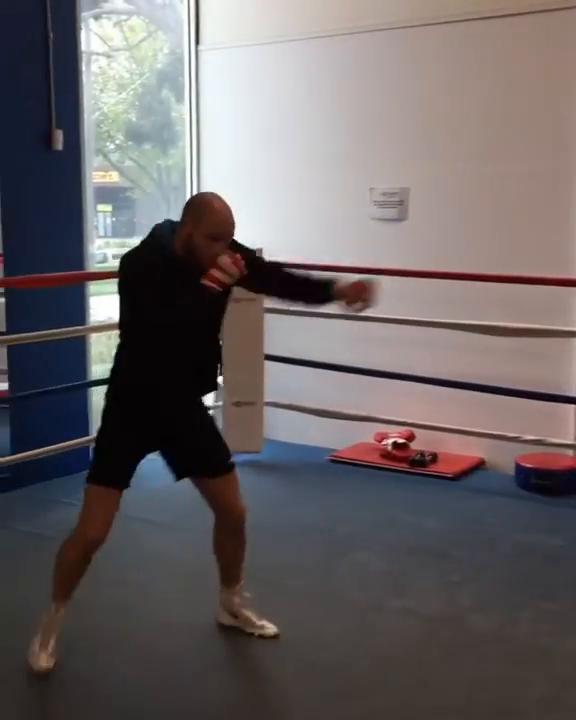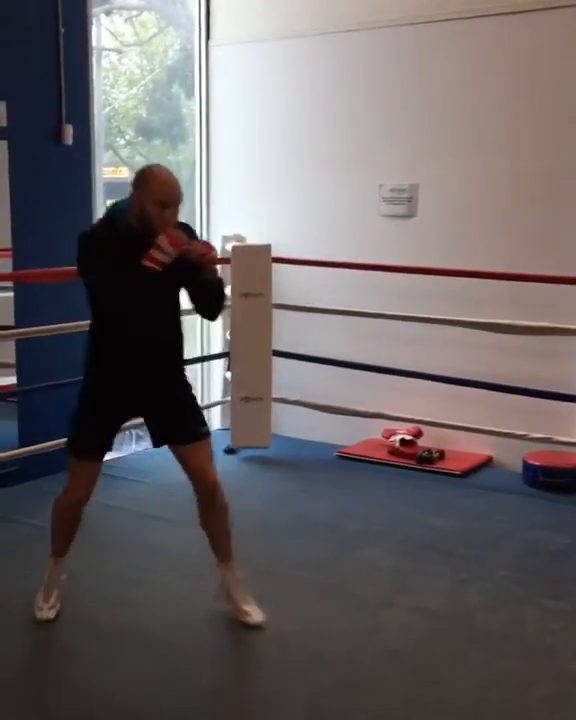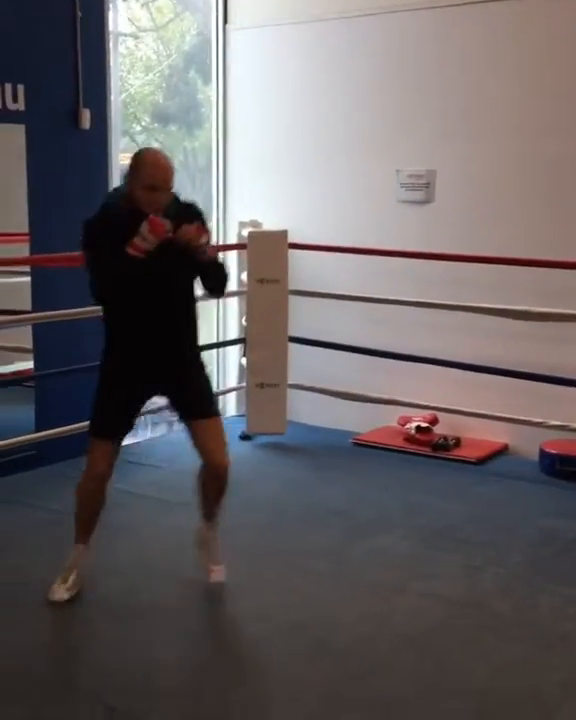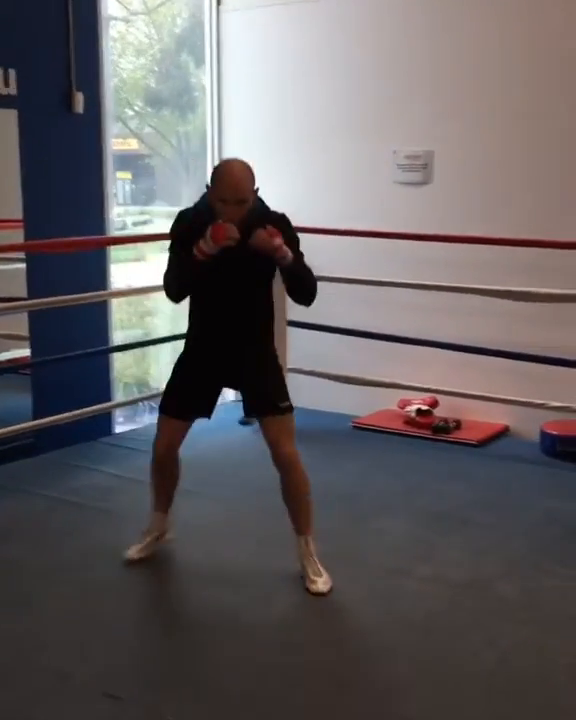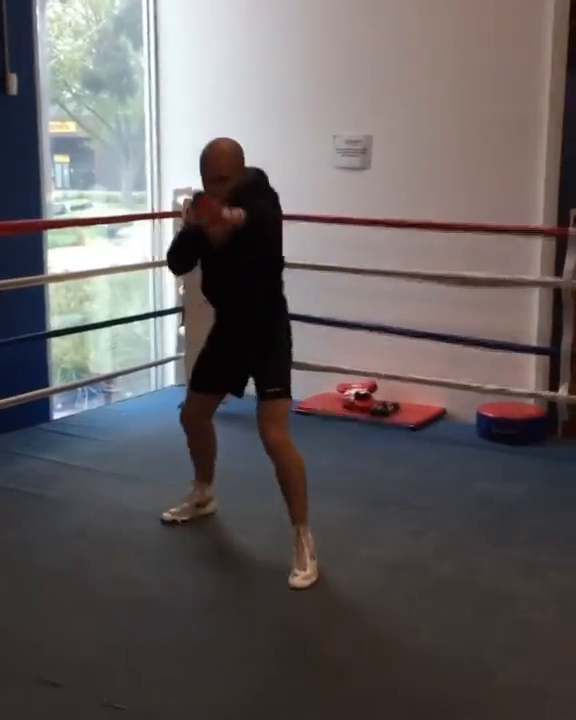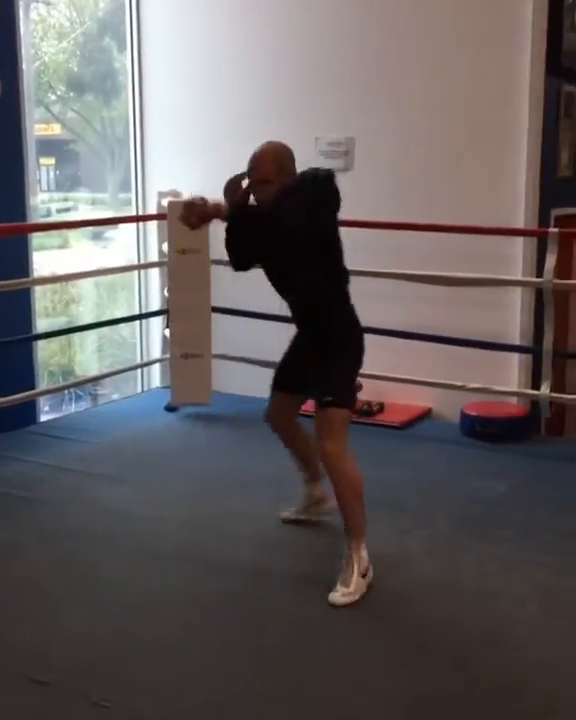
dt=0.4s
person 1, frame 1
left shoulder: (227, 259)
right shoulder: (140, 266)
left elbow: (283, 281)
right elbow: (154, 334)
left wrist: (336, 291)
right wrist: (206, 290)
left hip: (186, 408)
right hip: (133, 409)
left knee: (231, 511)
right knee: (92, 529)
left ankle: (232, 603)
right ankle: (53, 620)
person 1, frame 2
left shoulder: (182, 239)
right shoulder: (98, 242)
left elbow: (210, 310)
right elbow: (107, 305)
left wrist: (209, 273)
right wrist: (147, 267)
left hip: (167, 377)
right hip: (109, 380)
left knee: (207, 483)
right knee: (78, 490)
left ankle: (230, 583)
right ankle: (55, 575)
person 1, frame 3
left shoulder: (185, 217)
right shoulder: (101, 225)
left elbow: (216, 287)
right elbow: (104, 294)
left wrist: (204, 253)
right wrist: (133, 252)
left hip: (179, 357)
right hip: (123, 360)
left knee: (217, 461)
right knee: (98, 468)
left ankle: (208, 533)
right ankle: (78, 559)
person 1, frame 4
left shoulder: (274, 225)
right shoulder: (190, 223)
left elbow: (306, 294)
right elbow: (175, 290)
left wrist: (283, 254)
right wrist: (200, 254)
left hip: (256, 351)
right hip: (201, 350)
left knee: (285, 454)
right knee: (164, 447)
left ankle: (307, 553)
right ankle: (159, 523)
person 1, frame 5
left shoulder: (260, 198)
right shoulder: (204, 204)
left elbow: (268, 227)
right elbow: (179, 265)
left wrist: (234, 219)
right wrist: (191, 228)
left hip: (268, 332)
right hip: (227, 328)
left knee: (274, 438)
right knee: (193, 415)
left ankle: (303, 541)
right ankle: (202, 493)
person 1, frame 6
left shoulder: (312, 198)
right shoulder: (268, 210)
right elbow: (243, 259)
left wrist: (227, 210)
right wrist: (227, 210)
left hip: (336, 337)
right hip: (311, 333)
left knee: (332, 447)
right knee: (279, 417)
left ankle: (358, 558)
right ankle: (316, 493)
